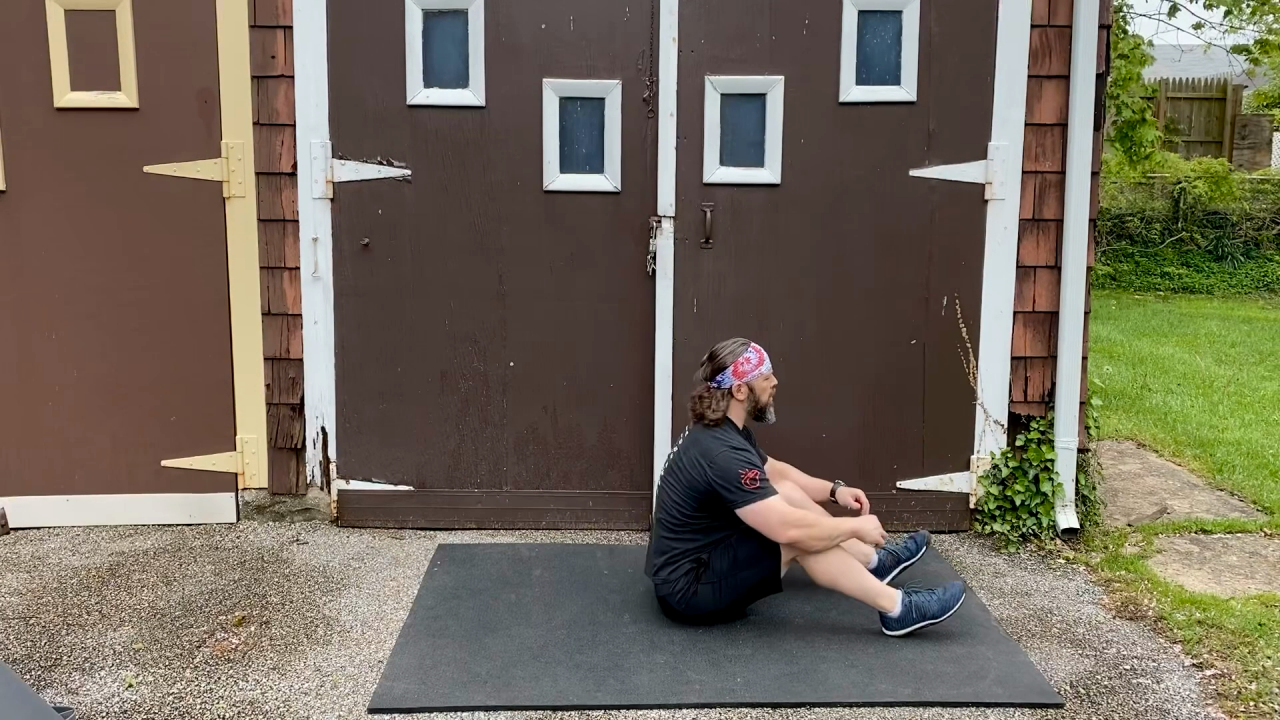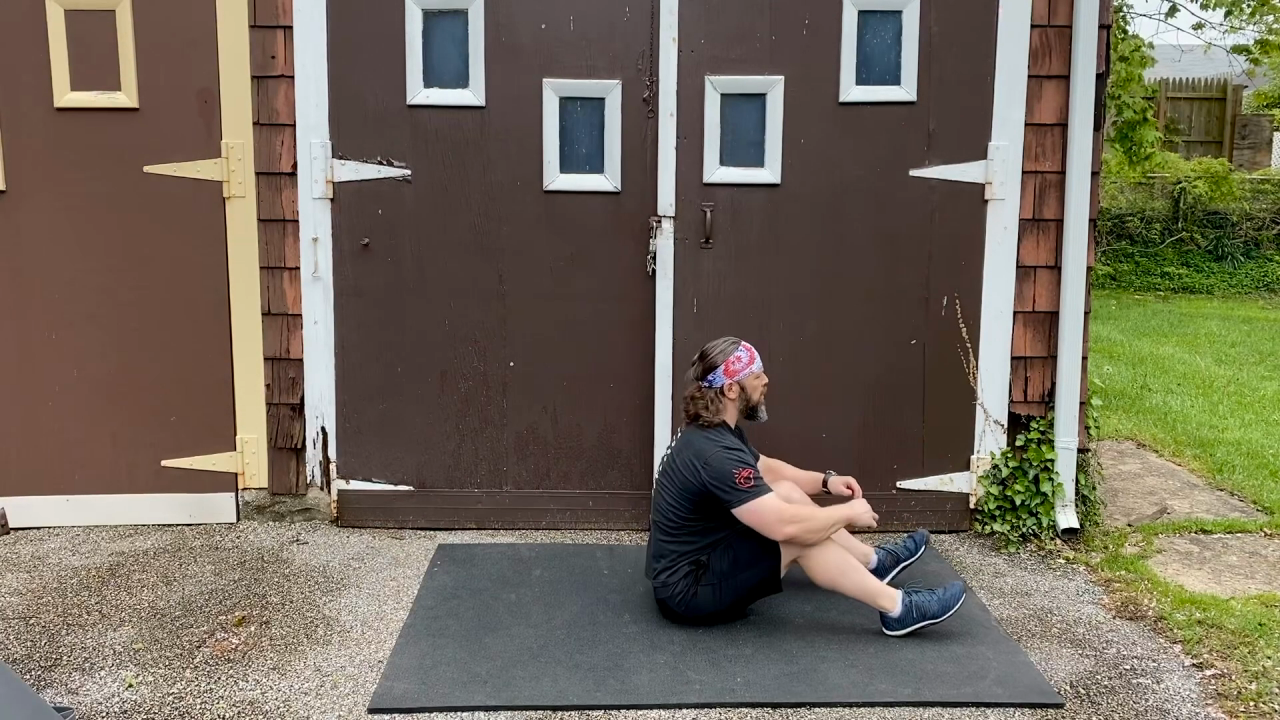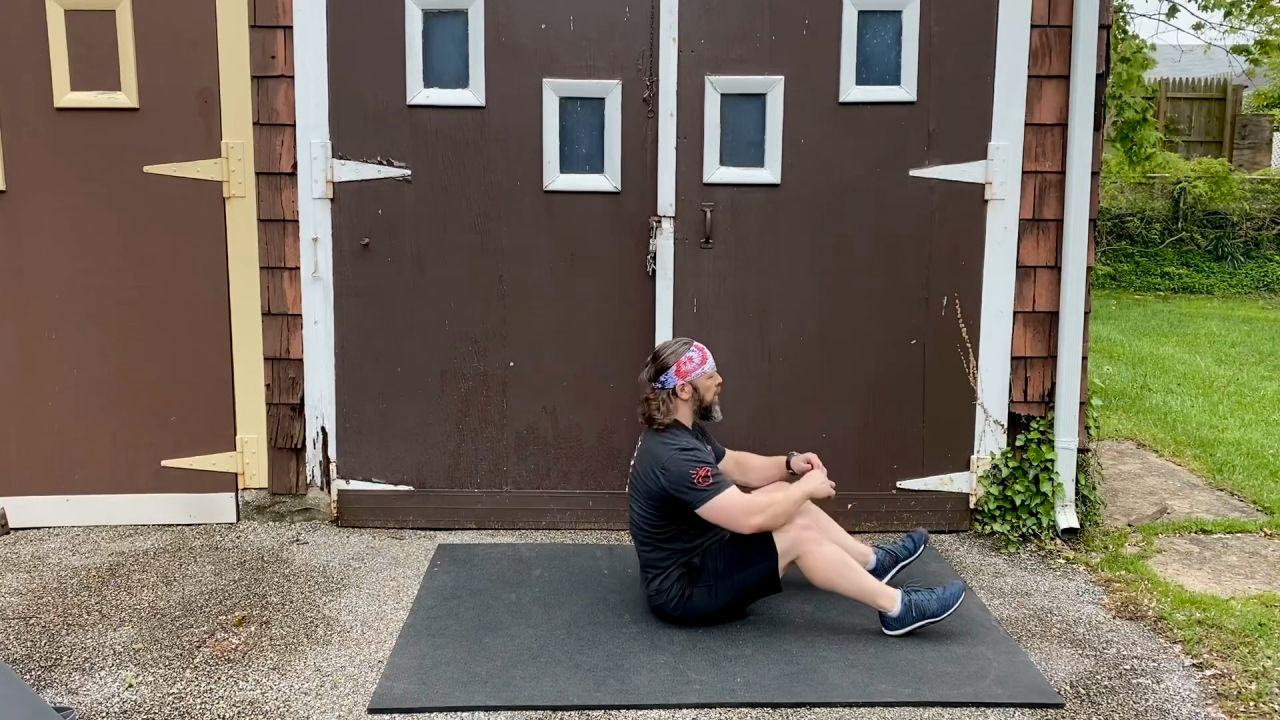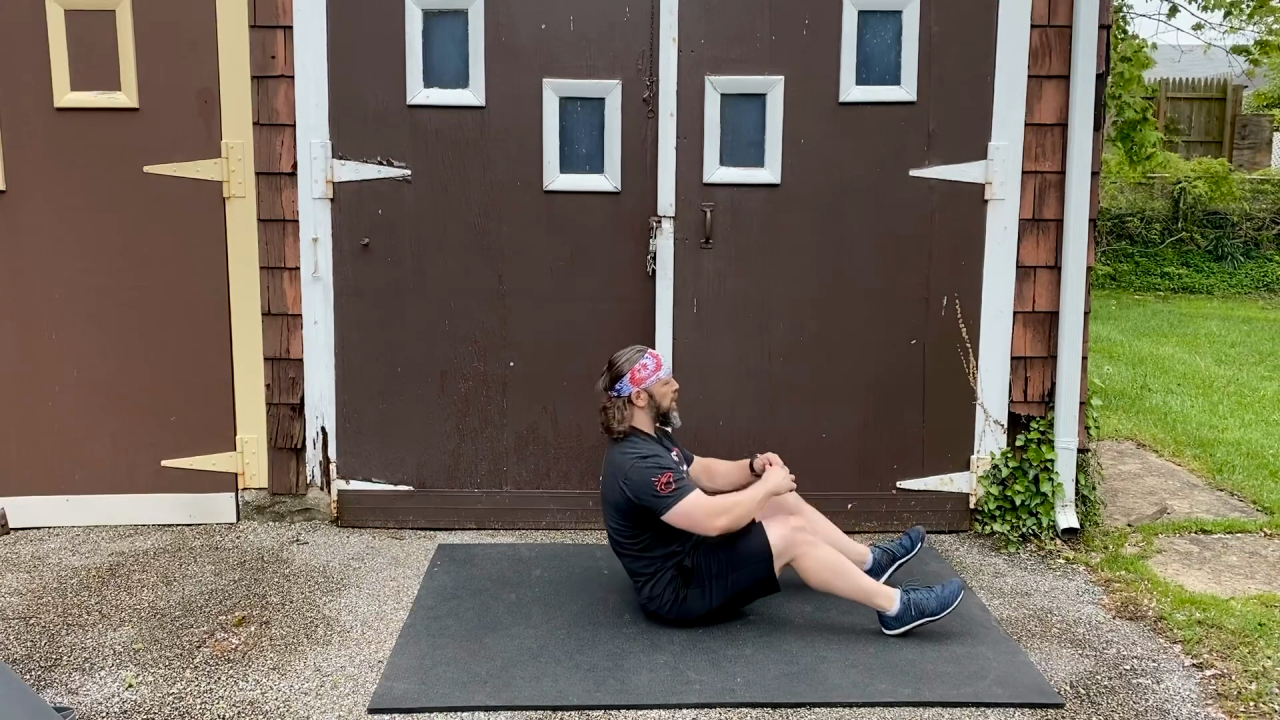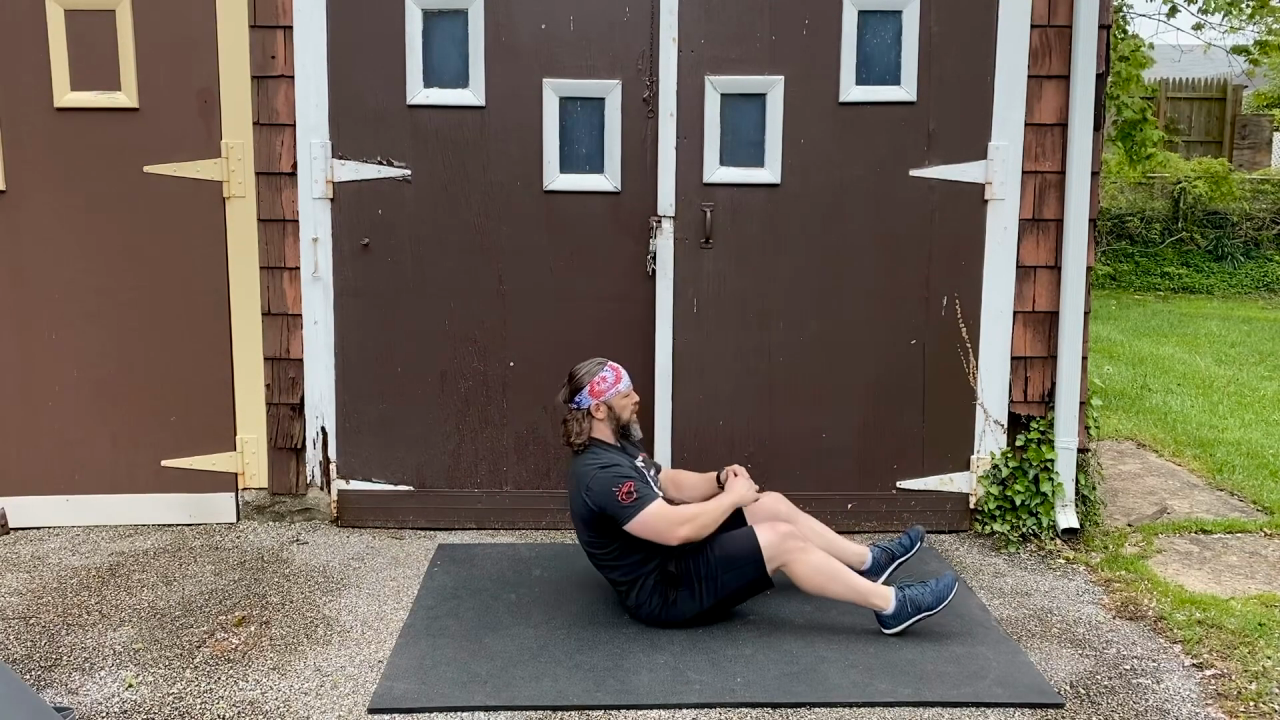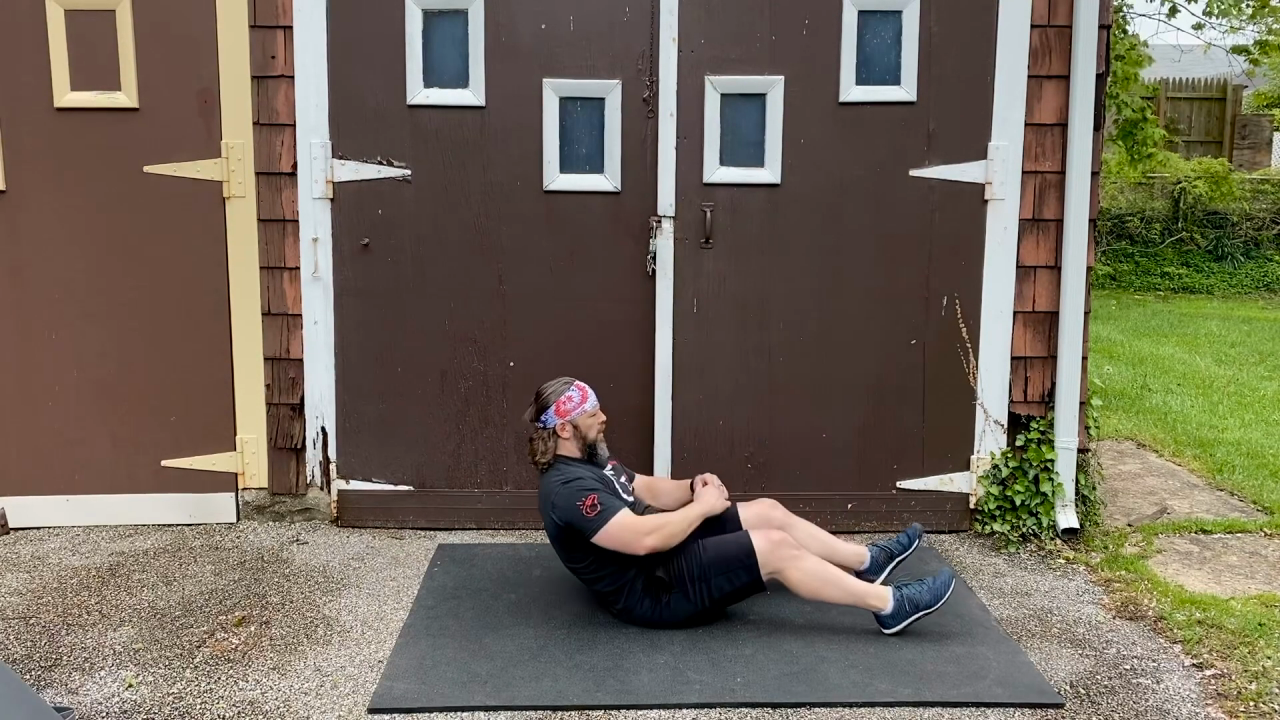
dt=0.2s
person 1, frame 1
left shoulder: (720, 429)
right shoulder: (722, 454)
left elbow: (771, 472)
right elbow: (789, 530)
left wrist: (834, 490)
right wrist: (857, 527)
left hip: (701, 556)
right hip: (690, 586)
left knee: (787, 492)
right knee: (798, 535)
left ankle: (874, 562)
right ankle: (897, 608)
person 1, frame 2
left shoulder: (711, 429)
right shoulder: (715, 453)
left elbow: (765, 470)
right elbow: (784, 528)
left wrist: (828, 482)
right wrist: (849, 513)
left hip: (699, 558)
right hip: (689, 588)
left knee: (788, 492)
right knee: (802, 532)
left ankle: (874, 562)
right ankle: (898, 608)
person 1, frame 3
left shoulder: (681, 432)
right shoulder: (675, 455)
left elbow: (736, 466)
right elbow: (750, 519)
left wrist: (792, 464)
right wrist: (806, 488)
left hip: (698, 555)
right hip: (683, 588)
left knee: (789, 495)
right knee: (800, 531)
left ankle: (873, 562)
right ankle: (897, 608)
person 1, frame 4
left shoulder: (650, 439)
right shoulder: (638, 464)
left elbow: (705, 474)
right elbow: (715, 521)
left wrist: (754, 466)
right wrist: (766, 487)
left hip: (687, 554)
right hip: (677, 588)
left knee: (785, 501)
right knee: (794, 533)
left ankle: (872, 562)
right ankle: (894, 608)
person 1, frame 5
left shoulder: (618, 449)
right shoulder: (601, 474)
left elbow: (674, 485)
right elbow: (678, 530)
left wrist: (720, 479)
right wrist: (733, 497)
left hip: (677, 556)
right hip: (663, 588)
left knee: (775, 504)
right knee: (784, 540)
left ankle: (869, 563)
right ankle: (890, 605)
person 1, frame 6
left shoulder: (591, 462)
right shoulder: (568, 489)
left elbow: (649, 492)
right elbow: (647, 540)
left wrist: (693, 488)
right wrist: (704, 506)
left hip: (668, 552)
right hip: (653, 588)
left knee: (770, 511)
right knee: (776, 546)
left ankle: (868, 563)
right ankle: (889, 605)
